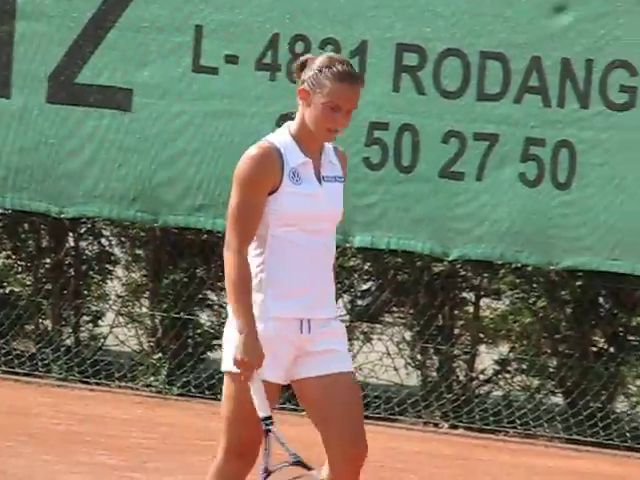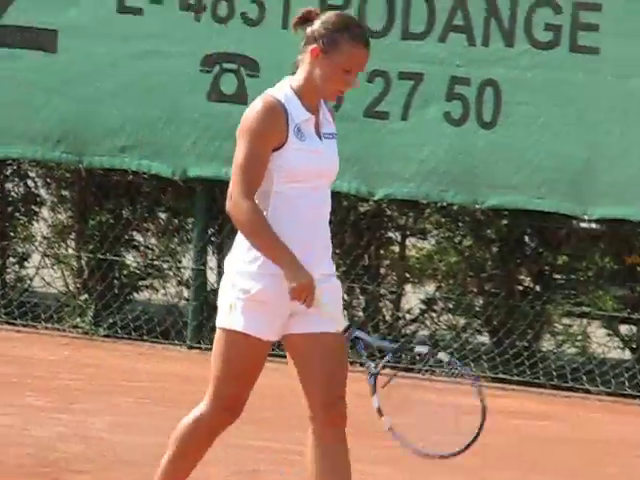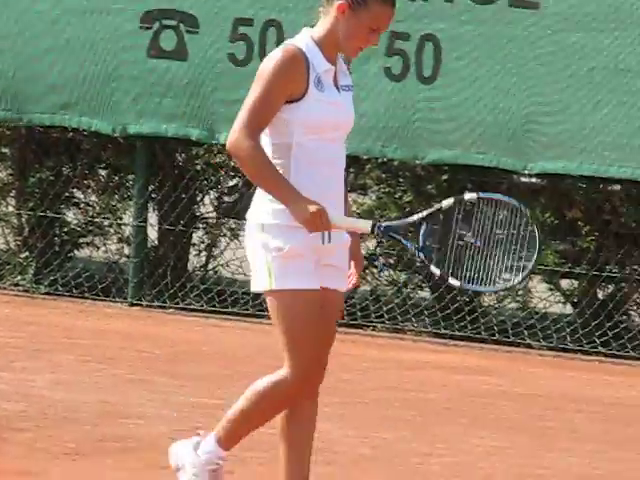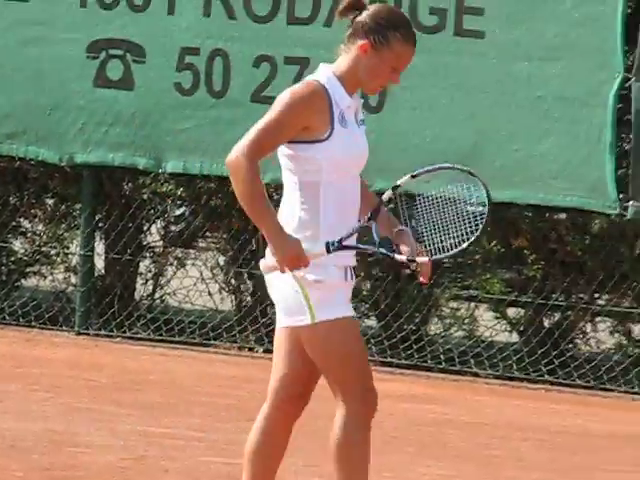
dt=0.2s
person 1, frame 1
left shoulder: (336, 160)
right shoulder: (264, 159)
right elbow: (236, 250)
right wrist: (245, 329)
left hip: (323, 325)
right hip: (266, 323)
person 1, frame 2
left shoulder: (325, 118)
right shoulder: (268, 114)
right elbow: (239, 202)
right wrist: (290, 269)
left hip: (313, 285)
right hip: (260, 279)
left knee: (332, 415)
right knee: (221, 410)
person 1, frame 3
left shoulder: (339, 71)
right shoulder: (288, 62)
right elbow: (242, 141)
left wrist: (347, 233)
right wrist: (298, 203)
left hip: (322, 238)
right hip: (286, 237)
left knee: (308, 376)
right knee: (302, 372)
person 1, frame 4
left shoulder: (350, 104)
right shoulder: (309, 96)
right elbow: (240, 161)
left wrist: (401, 237)
right wrist: (278, 238)
left hip: (327, 270)
right hip: (305, 274)
left knee: (286, 404)
right knee: (360, 400)
